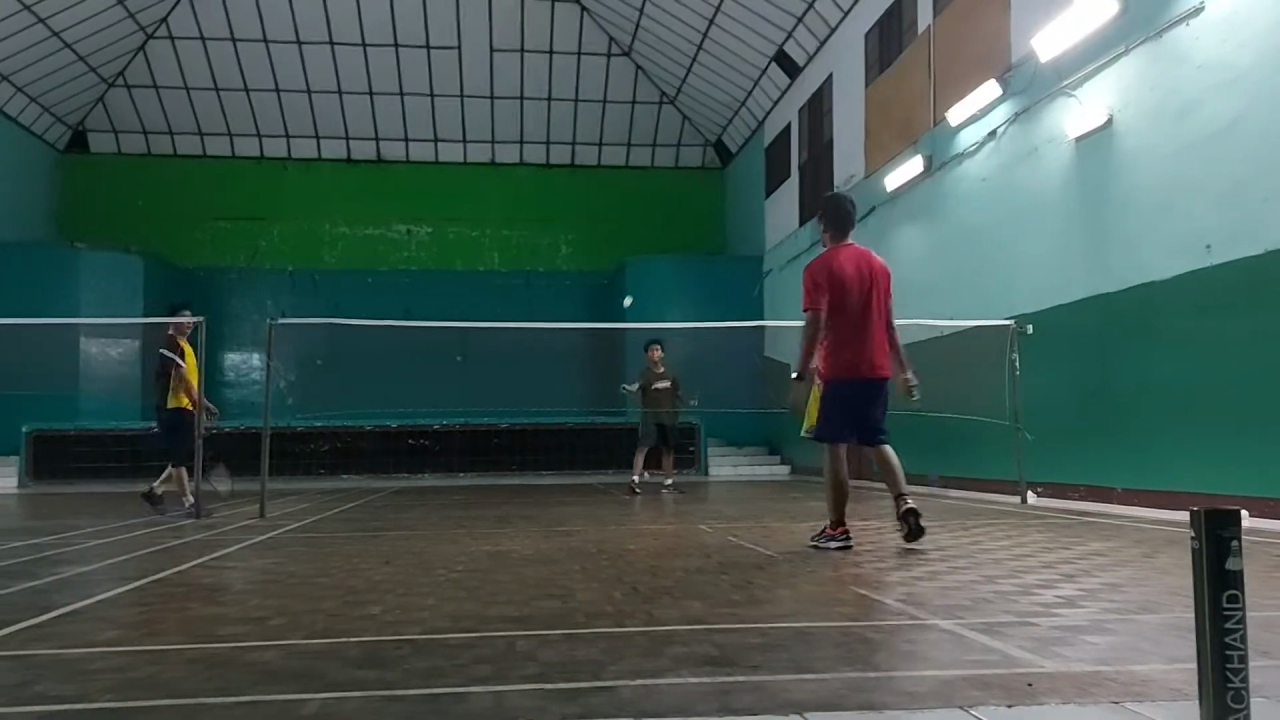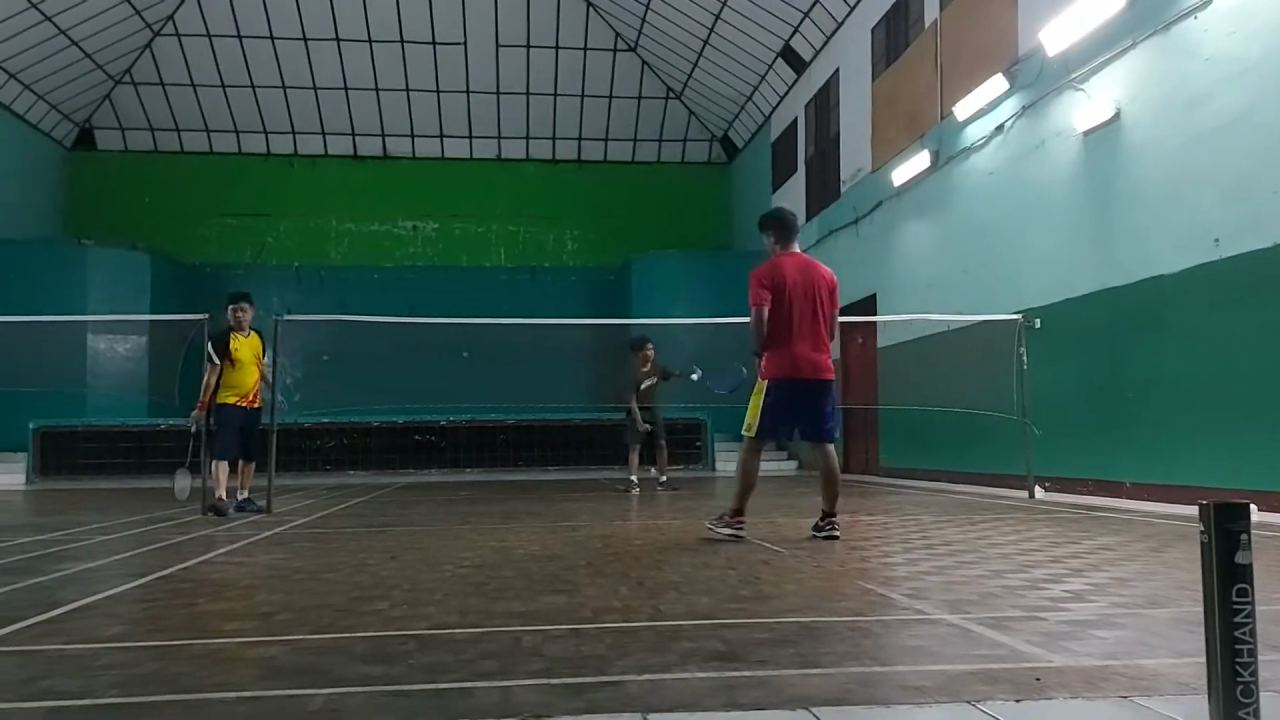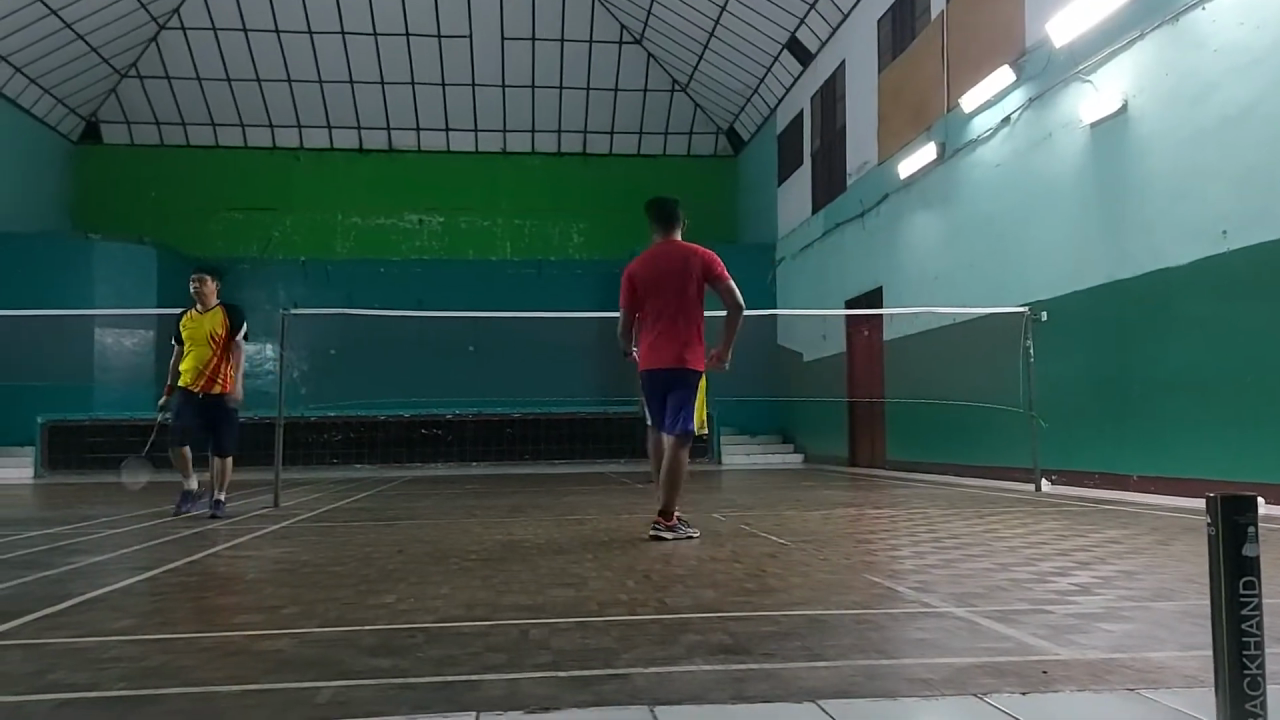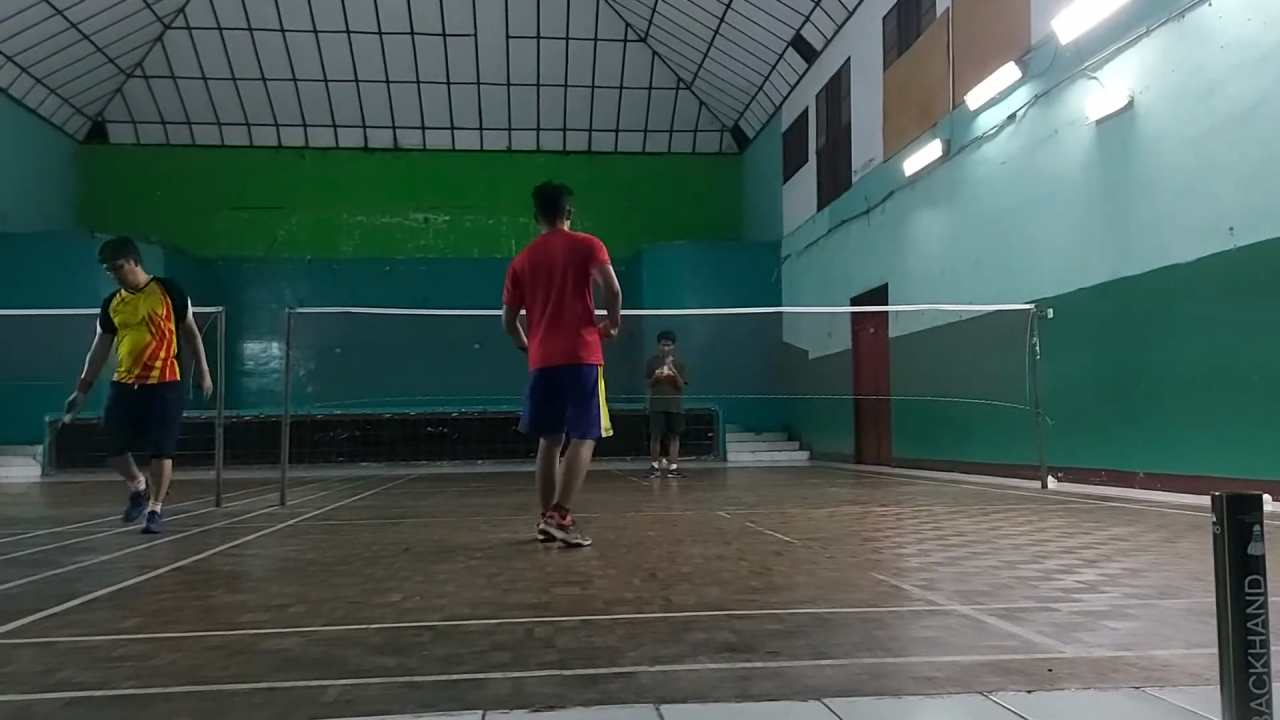
dt=1s
person 1, frame 1
left shoulder: (819, 268)
right shoulder: (877, 263)
left elbow: (815, 325)
right elbow: (888, 323)
left wrist: (800, 375)
right wrist: (904, 368)
left hip: (839, 372)
right hip: (877, 369)
left knee: (835, 447)
right knee: (876, 441)
left ankle: (837, 528)
right ankle: (904, 502)
person 1, frame 2
left shoulder: (765, 273)
right shoulder: (826, 274)
left elbow: (760, 324)
right elbow: (831, 328)
left wrist: (761, 353)
left hip: (781, 372)
right hip: (821, 372)
left knee: (753, 442)
right knee: (824, 444)
left ankle: (736, 516)
right ankle: (829, 518)
person 1, frame 3
left shoulder: (636, 268)
right shoulder: (703, 258)
left elbow: (625, 325)
right elbow: (736, 304)
left wrist: (629, 351)
right wrist: (725, 349)
left hip: (651, 362)
right hip: (687, 360)
left knee: (658, 432)
right knee: (678, 439)
left ankle: (667, 511)
right ankle: (666, 519)
person 1, frame 4
left shoulder: (521, 261)
right shoulder: (587, 246)
left elbow: (509, 321)
right elbow: (612, 289)
right wrist: (612, 324)
left hip: (542, 362)
right hip: (580, 357)
left knee: (549, 440)
right knee: (584, 437)
left ankle: (549, 517)
right ankle: (559, 516)
person 2, frame 1
left shoulder: (185, 345)
right shoulder: (170, 346)
right elbow: (182, 379)
left wrist: (204, 402)
right wrist: (198, 404)
left hip: (185, 408)
right hip: (173, 408)
left knee: (184, 457)
right knee: (180, 457)
left ankle: (154, 491)
right ankle: (189, 502)
person 2, frame 2
left shoulder: (258, 338)
right shoulder: (221, 339)
right elbow: (211, 375)
right wrist: (202, 406)
left hip: (252, 405)
right hip: (227, 404)
left knee: (249, 454)
right knee: (223, 452)
left ankle: (243, 498)
right ankle: (220, 498)
person 2, frame 3
left shoulder: (231, 313)
right shoulder: (184, 318)
left elbow: (238, 350)
right elbow: (178, 356)
left wrist: (237, 383)
right wrist: (169, 392)
left hip: (221, 392)
right hip: (187, 390)
left knee: (223, 449)
right knee: (177, 441)
left ankle: (219, 499)
right ankle: (190, 488)
person 2, frame 4
left shoulder: (168, 290)
right shoulder: (112, 303)
left elbow: (190, 330)
right elbow: (100, 348)
left wrist: (203, 370)
right wrist: (82, 388)
left hip: (164, 383)
right hip: (123, 384)
left knee: (161, 449)
right knee: (115, 449)
left ankle: (154, 511)
right ankle: (139, 487)
